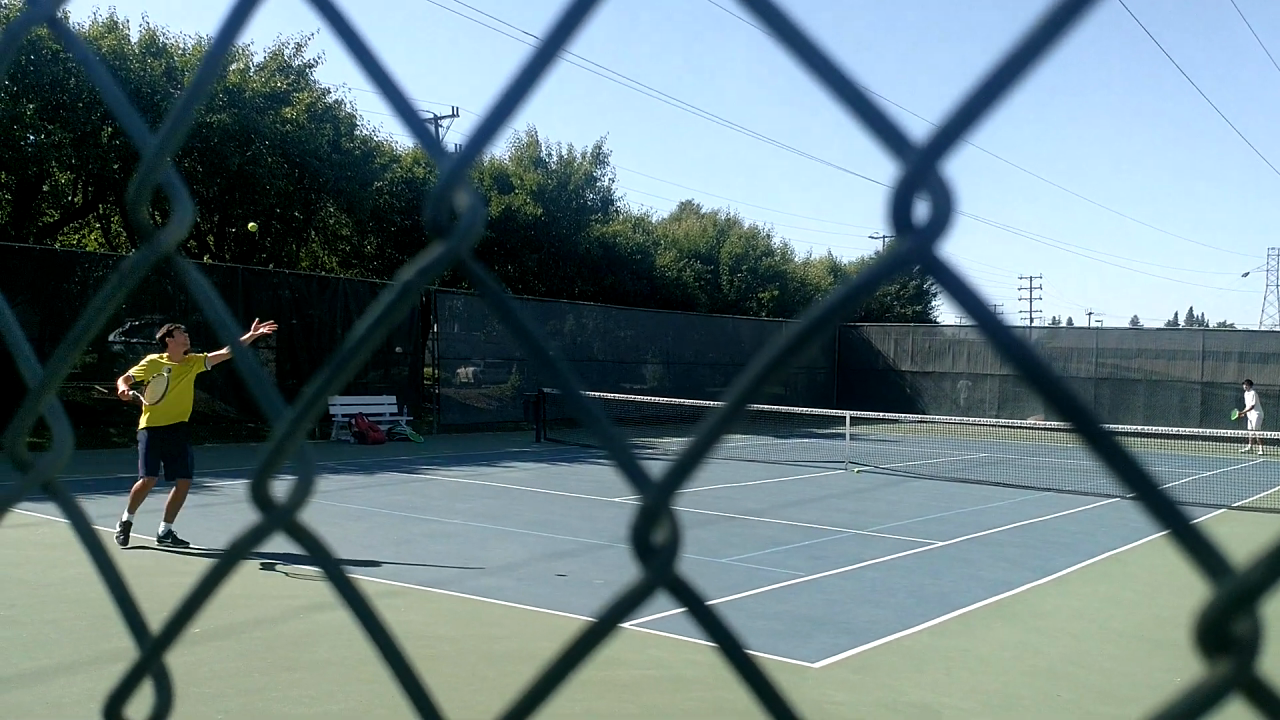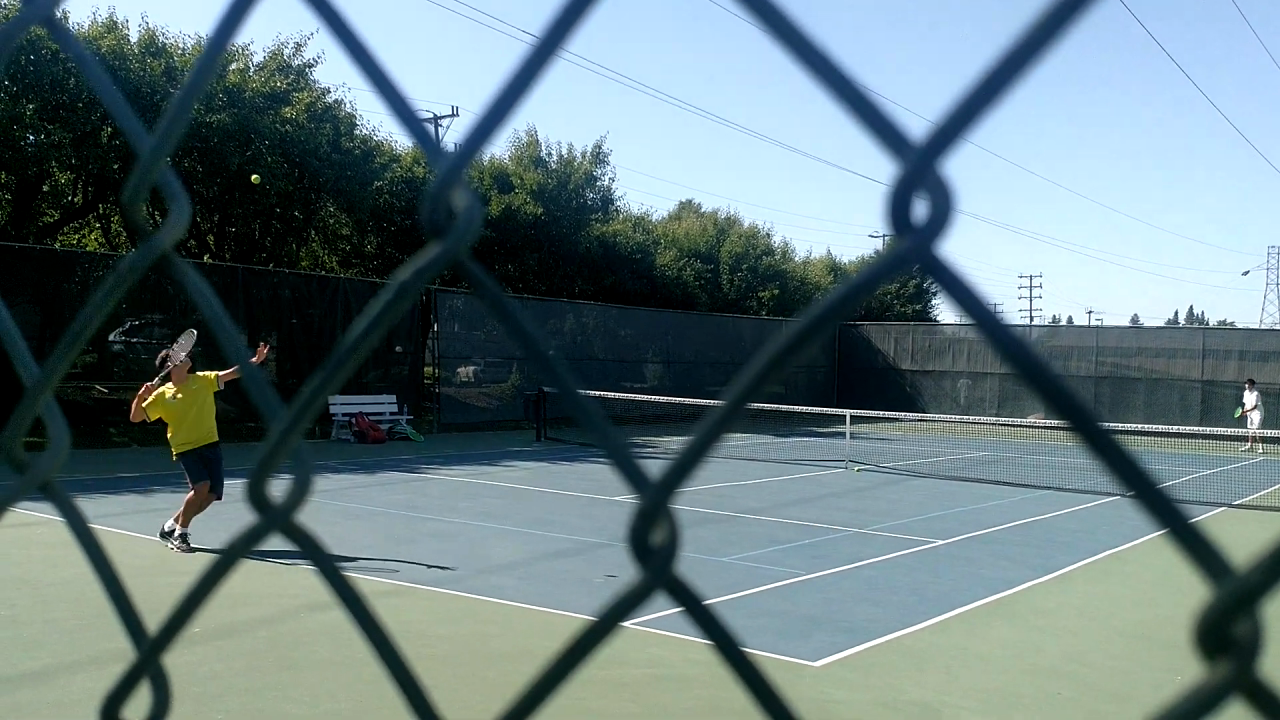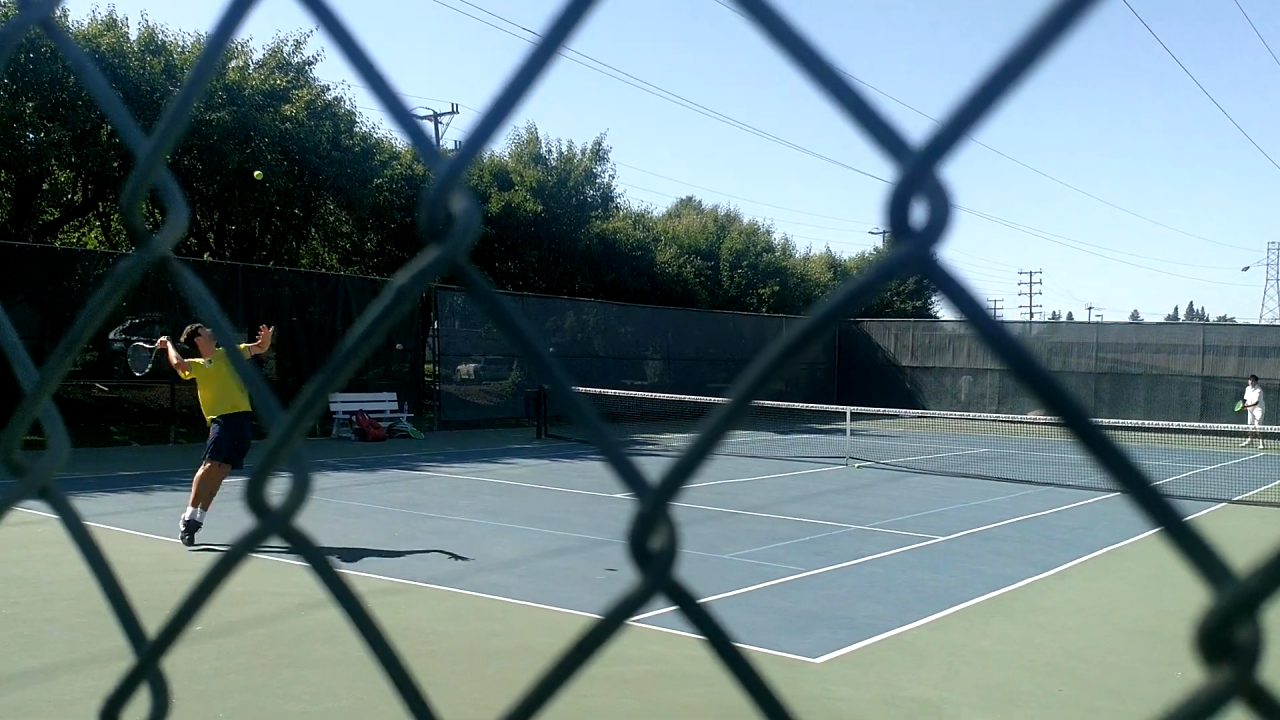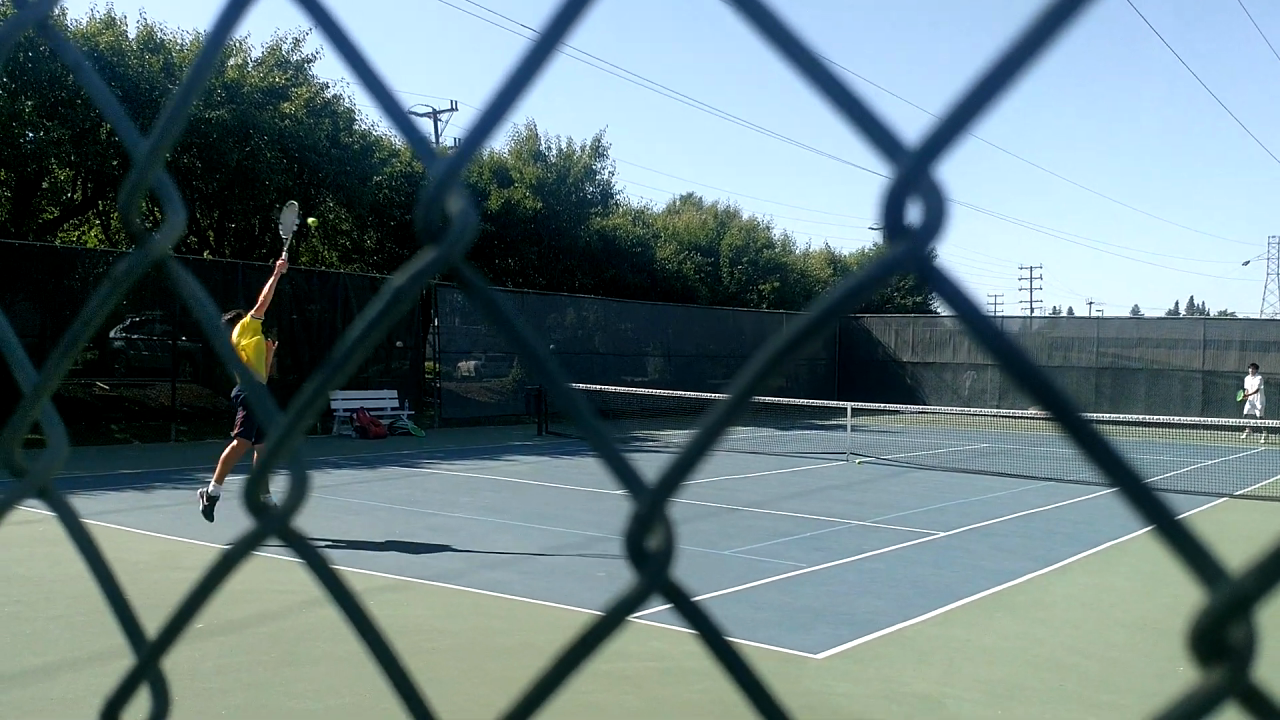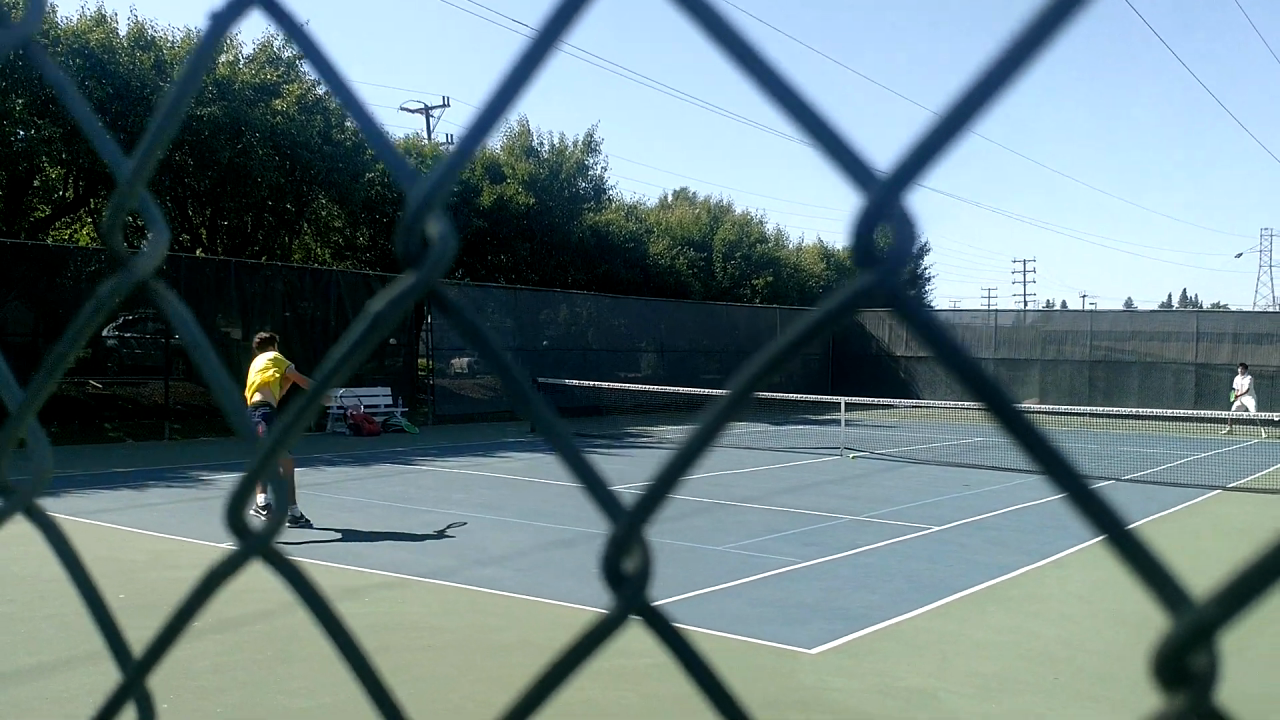
dt=0.2s
person 1, frame 1
left shoulder: (193, 361)
right shoulder: (153, 362)
left elbow: (225, 353)
right elbow: (124, 378)
left wrist: (251, 336)
right wrist: (123, 388)
left hip: (180, 429)
right hip: (153, 429)
left knee: (184, 482)
right knee: (148, 480)
left ankle: (165, 531)
right ankle: (126, 520)
person 1, frame 2
left shoulder: (204, 379)
right shoulder: (163, 395)
left elbow: (234, 372)
right elbow: (135, 417)
left wrist: (256, 360)
right wrist: (142, 394)
left hip: (212, 446)
right hip: (188, 450)
left knee: (210, 495)
right knee: (202, 488)
left ankle: (170, 527)
right ankle: (179, 532)
person 1, frame 3
left shoulder: (230, 351)
right shoulder: (197, 365)
left elbow: (260, 348)
right elbow: (179, 365)
left wrist: (265, 340)
right wrist: (168, 345)
left hip: (243, 418)
right hip: (222, 418)
left knee: (221, 470)
right knee: (212, 465)
left ankle: (197, 518)
right ankle: (189, 517)
person 1, frame 4
left shoulder: (250, 338)
right shoulder: (245, 327)
right elbow: (263, 301)
left wrist: (269, 355)
right wrist: (276, 274)
left knee: (263, 448)
right knee: (243, 443)
left ankle: (263, 497)
right ankle: (213, 491)
person 1, frame 5
left shoulder: (257, 365)
right shoulder: (271, 358)
right elbow: (298, 377)
left wrist: (286, 383)
left hip: (255, 410)
right hip: (263, 410)
left knee: (287, 462)
left ankle: (293, 513)
right ankle: (261, 502)
